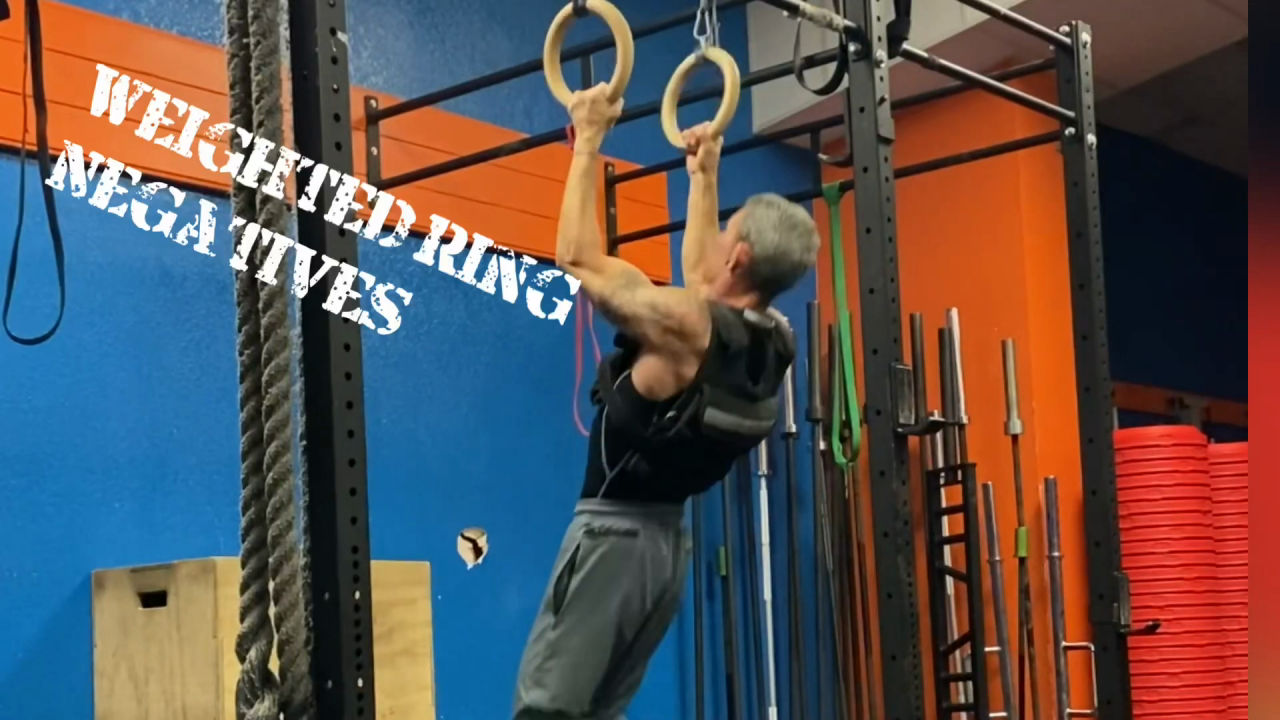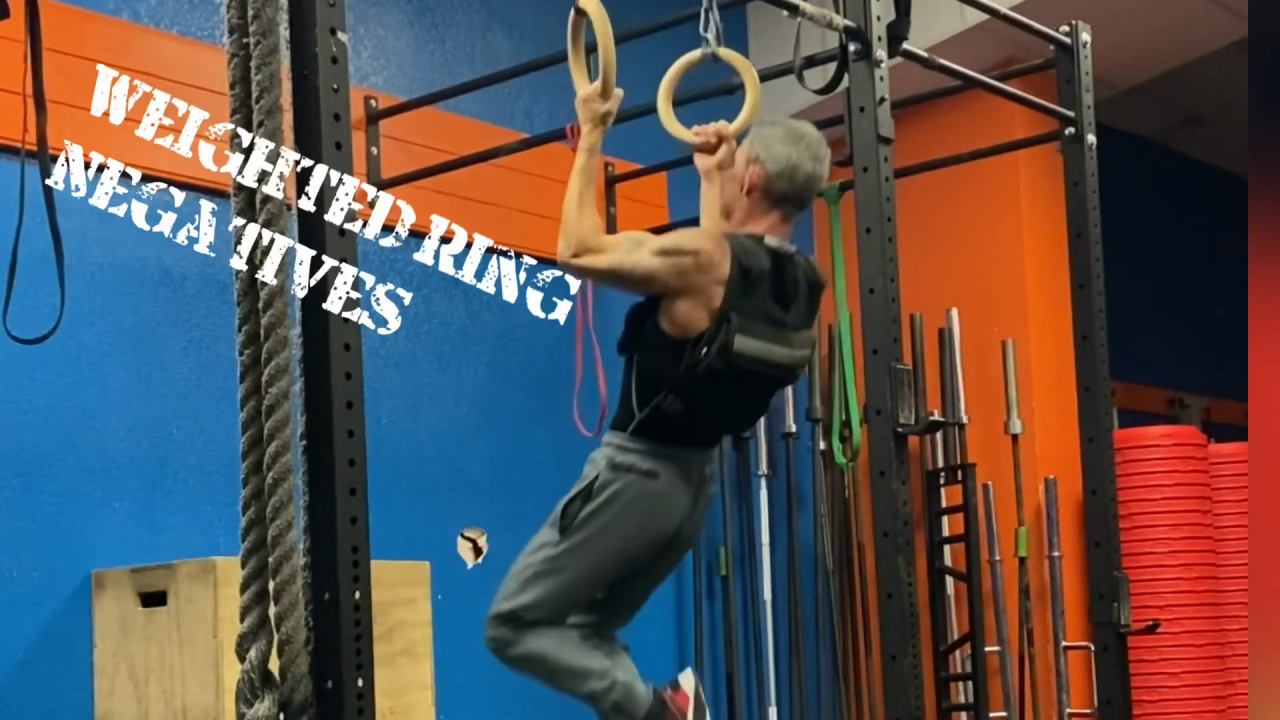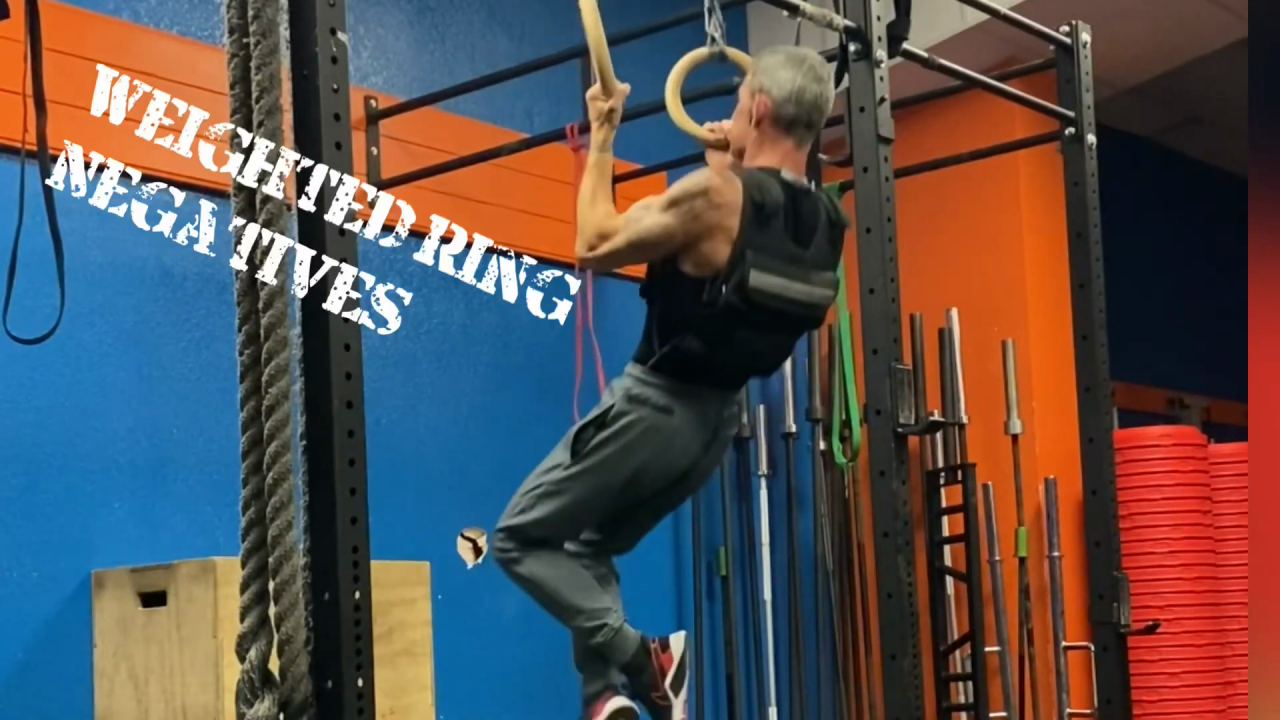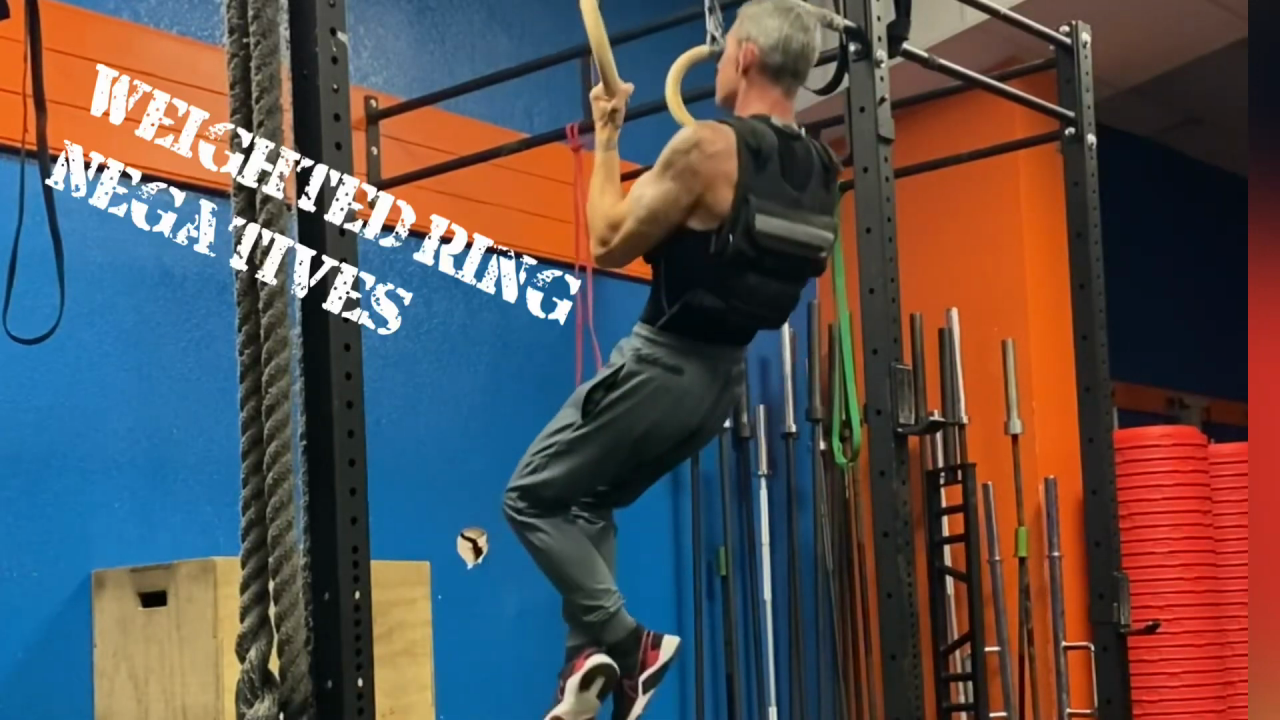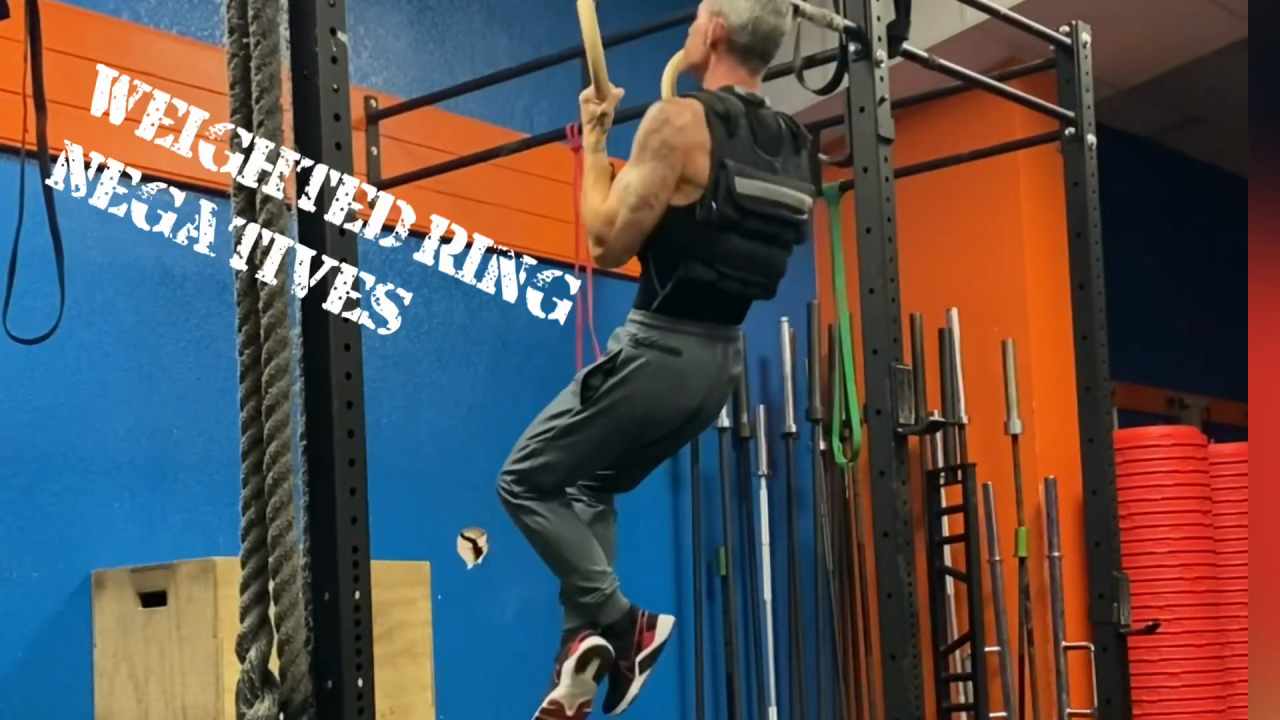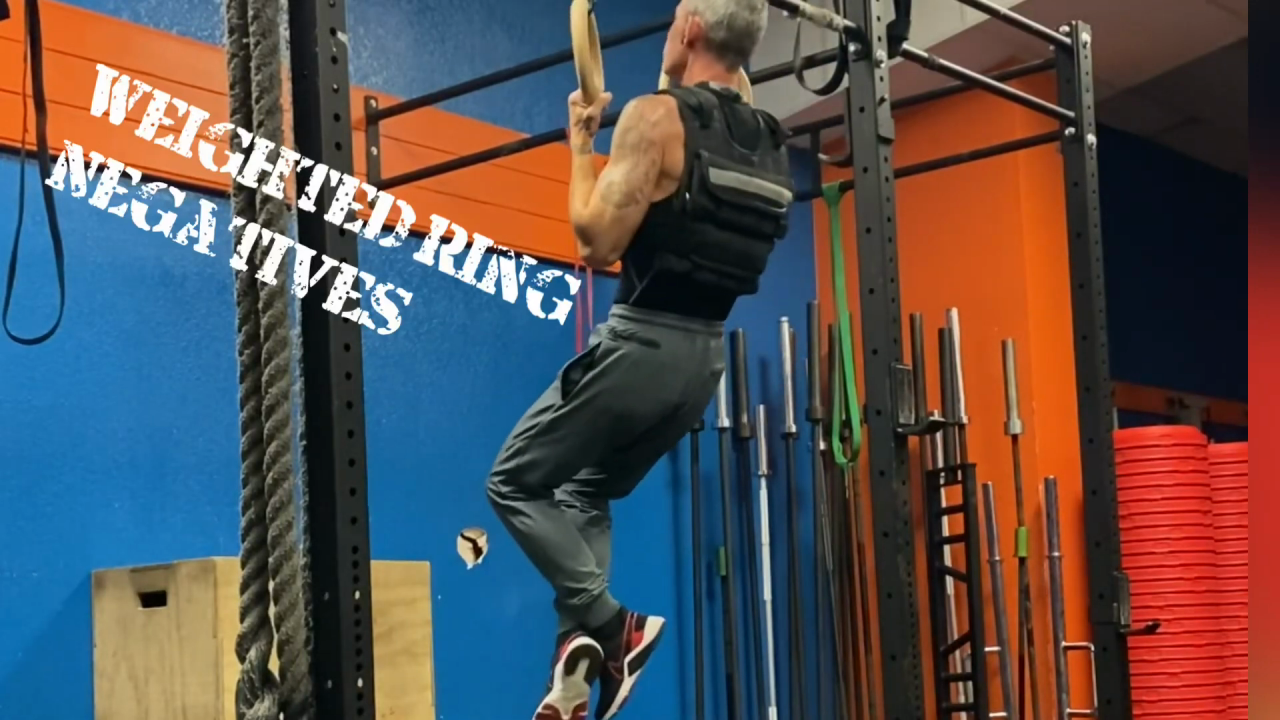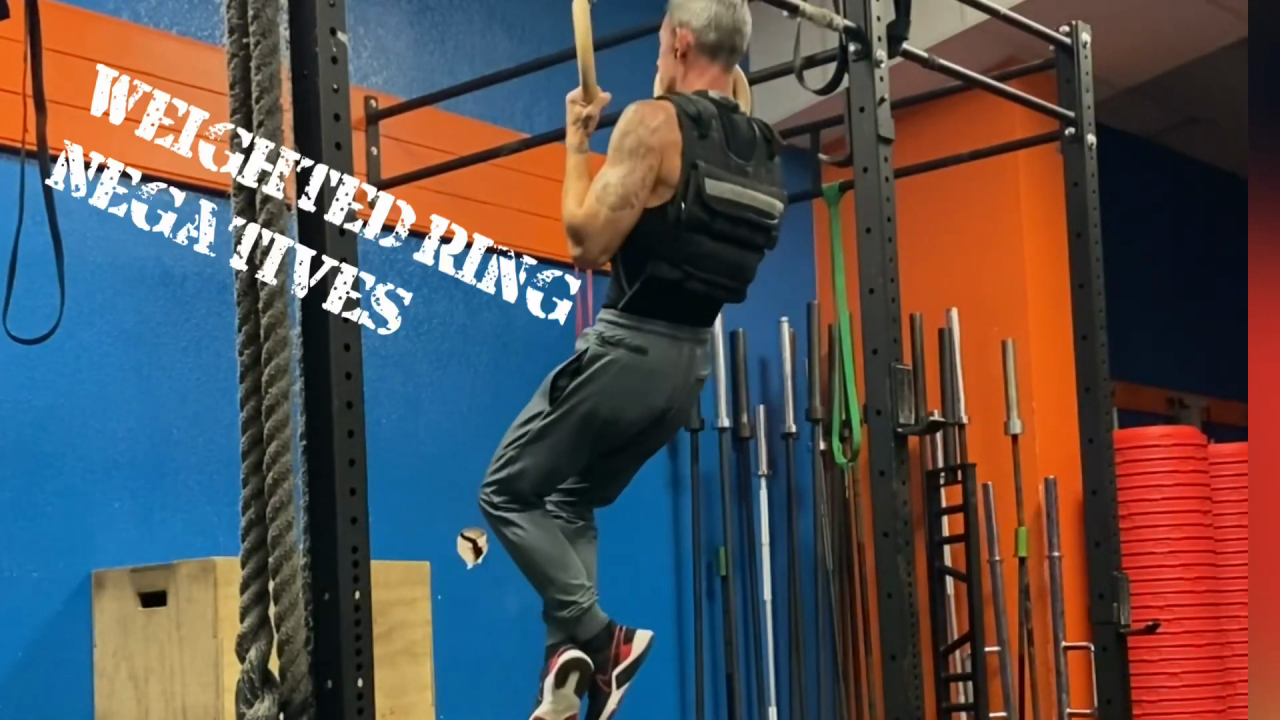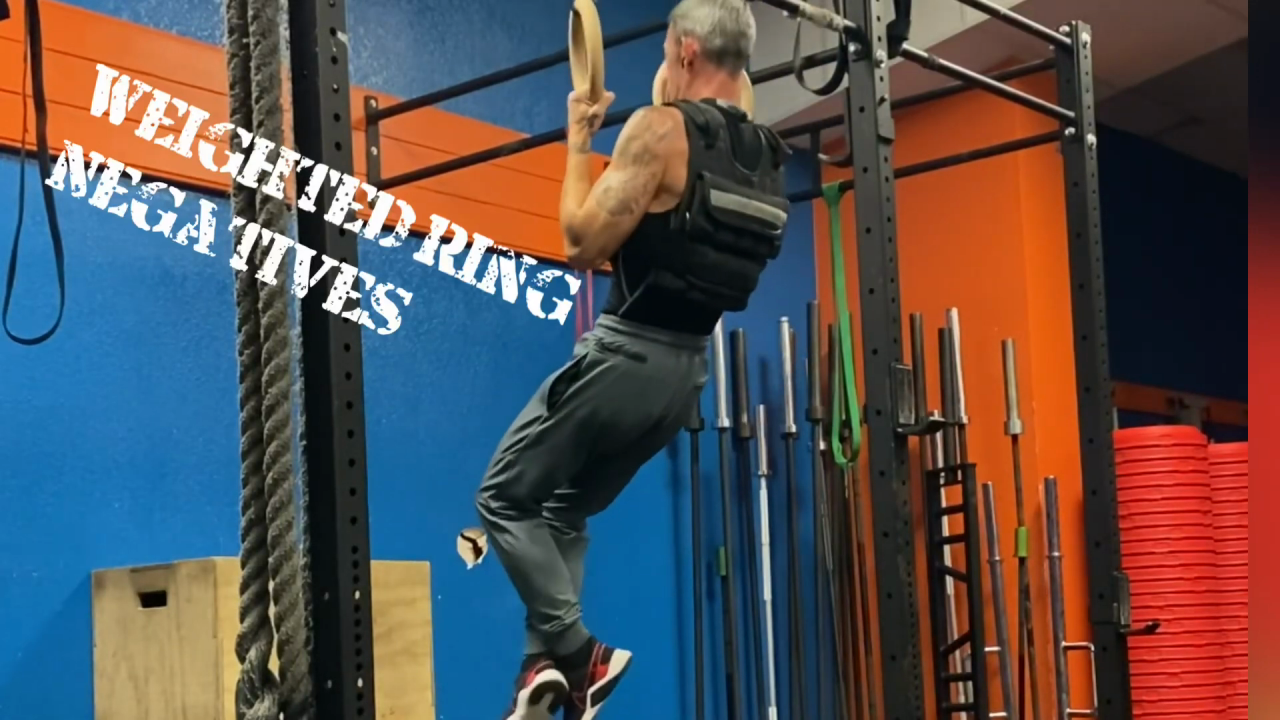
dt=0.2s
person 1, frame 1
left shoulder: (687, 326)
right shoulder: (775, 342)
left elbow: (576, 257)
right elbow: (710, 283)
left wrist: (588, 140)
right wrist: (702, 180)
left hip: (612, 542)
right hip: (667, 543)
person 1, frame 2
left shoulder: (705, 257)
right shoulder: (804, 286)
left elbow: (576, 249)
left wrist: (590, 140)
right wrist: (712, 179)
left hip: (635, 475)
right hip: (690, 486)
left knee: (514, 626)
right knee: (591, 625)
person 1, frame 3
left shoulder: (715, 195)
right shoulder: (826, 225)
left elbow: (595, 245)
left wrist: (600, 141)
left hip: (652, 407)
right hip: (713, 420)
left knee: (522, 536)
right knee: (590, 548)
left ankle: (635, 660)
person 1, frame 4
left shoulder: (707, 146)
right shoulder: (817, 172)
left elbow: (608, 244)
left wrist: (605, 140)
left hip: (661, 367)
right hip: (720, 376)
left knee: (533, 497)
right knee: (589, 502)
left ankle: (624, 642)
right ankle: (591, 657)
person 1, frame 5
left shoulder: (679, 119)
right shoulder: (789, 145)
left elbow: (607, 244)
left wrist: (593, 142)
left hip: (660, 351)
right hip: (719, 358)
left knee: (527, 482)
right knee: (590, 486)
left ankle: (620, 625)
right ankle: (586, 641)
person 1, frame 6
left shoulder: (656, 115)
right shoulder: (766, 142)
left elbow: (597, 244)
left wrist: (579, 144)
left hip: (641, 344)
right hip: (703, 354)
left knee: (517, 483)
right knee: (585, 493)
left ankle: (608, 627)
right ankle: (581, 643)
person 1, frame 7
left shoulder: (655, 121)
right shoulder: (760, 151)
left elbow: (587, 243)
left wrist: (577, 142)
left hip: (627, 350)
right hip: (687, 361)
left knee: (508, 494)
right knee: (572, 502)
left ankle: (598, 638)
right ankle: (569, 653)
person 1, frame 8
left shoulder: (662, 128)
right shoulder: (766, 160)
left elbow: (582, 244)
left wrist: (578, 141)
left hip: (625, 356)
right hip: (685, 368)
left knee: (505, 501)
right knee: (564, 509)
left ankle: (576, 651)
right ankle: (548, 660)
